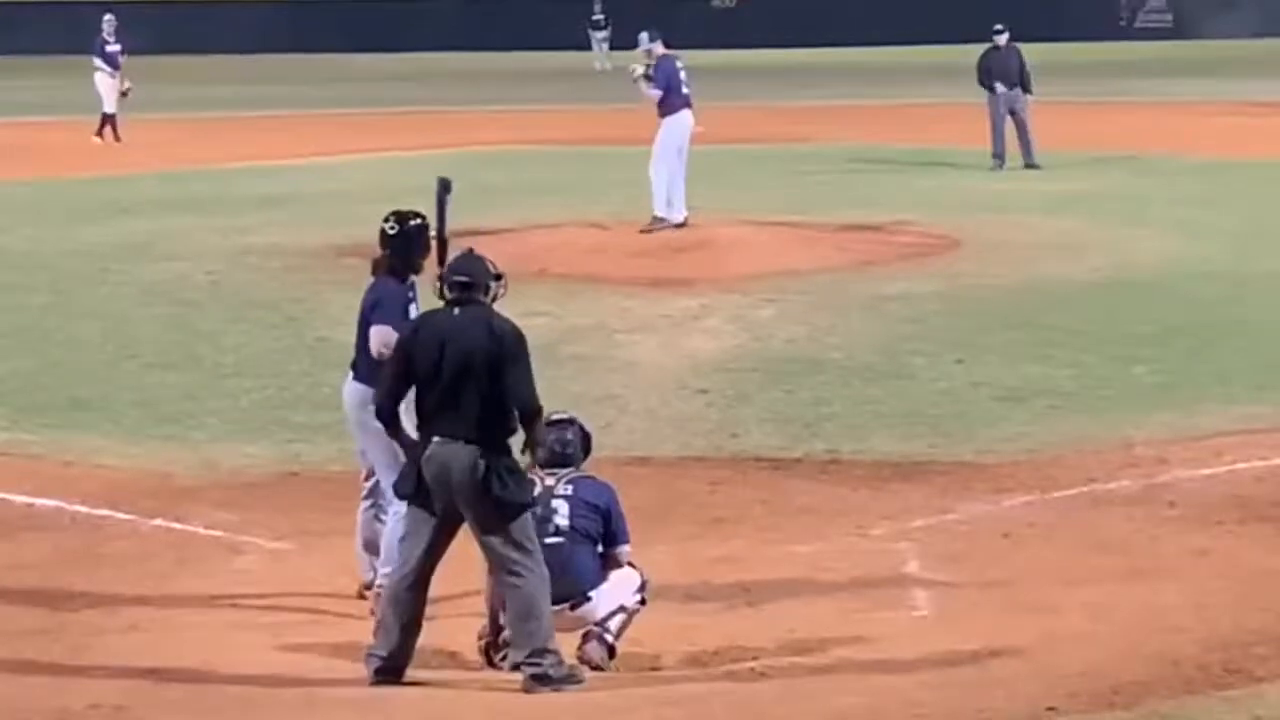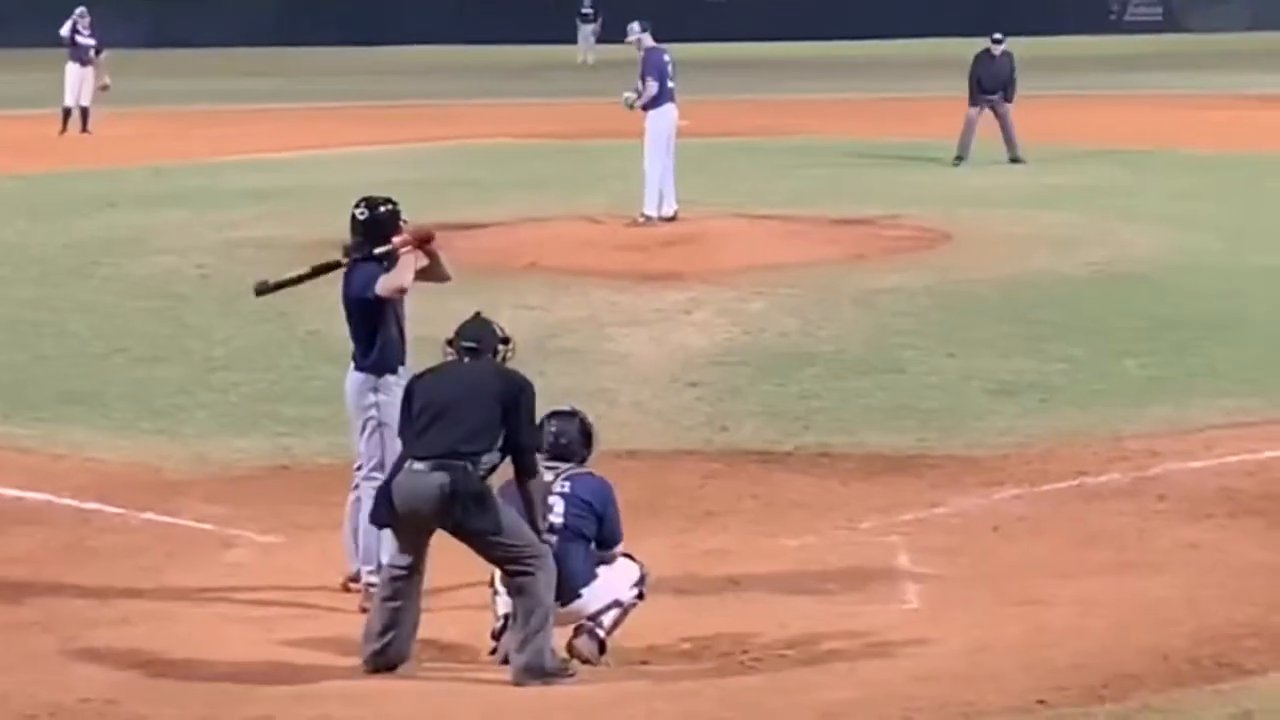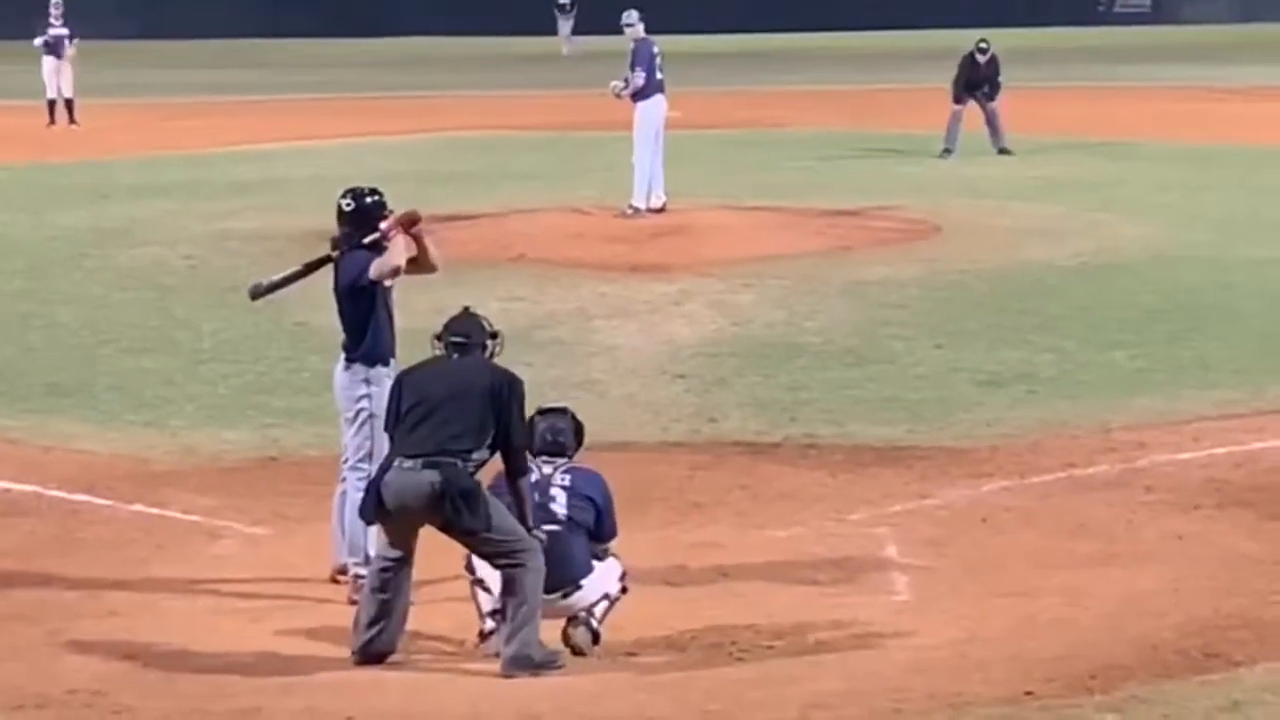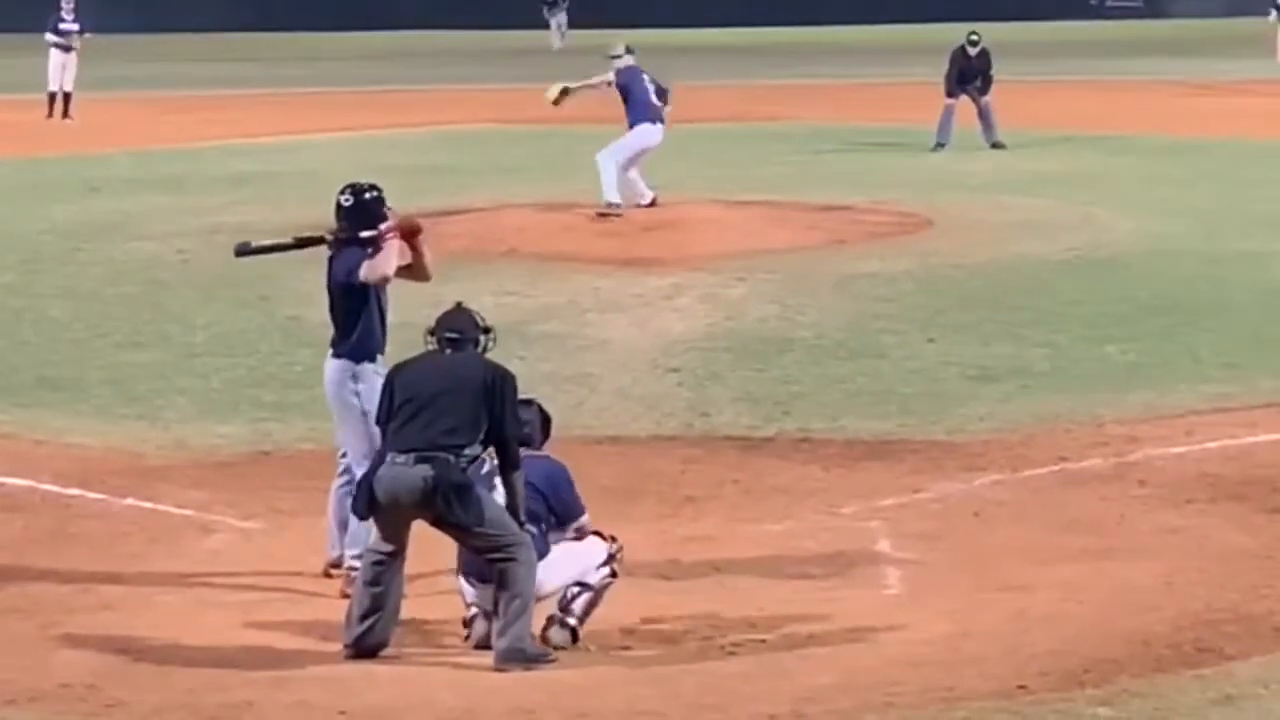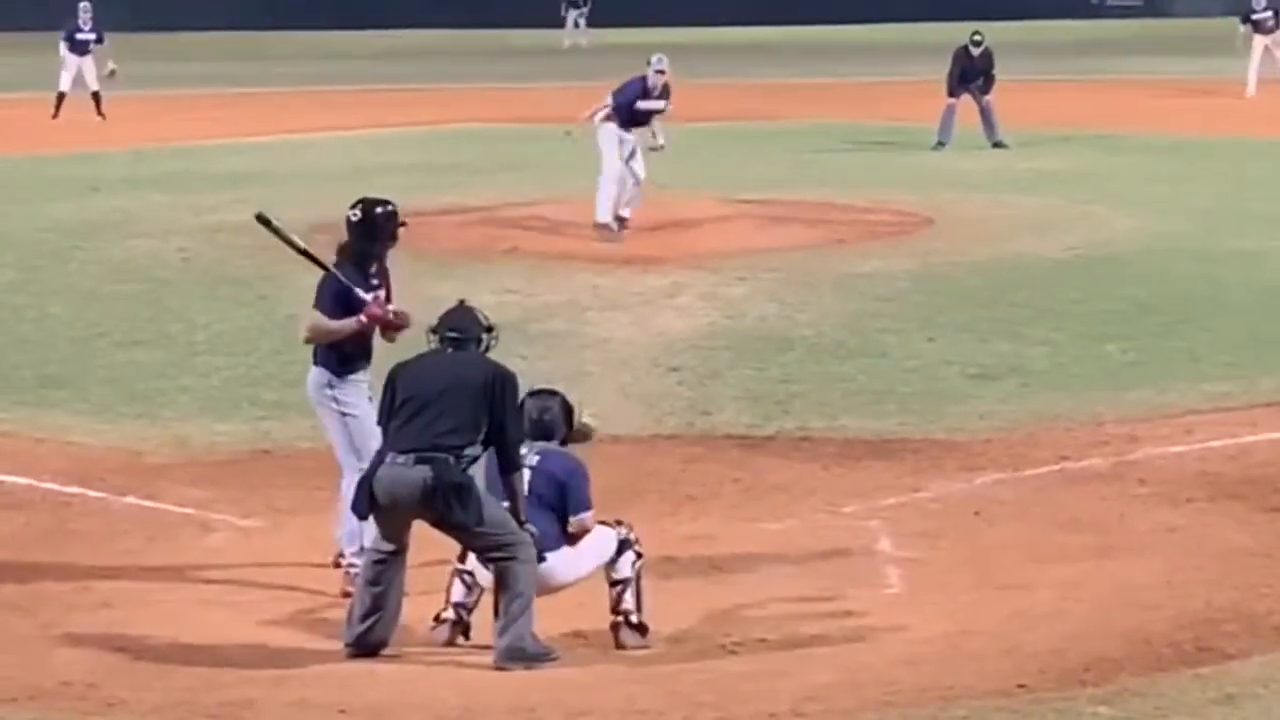
dt=1s
person 1, frame 1
left shoulder: (401, 285)
right shoulder: (391, 291)
right elbow: (382, 347)
left hip: (371, 393)
right hip: (376, 396)
left knee: (378, 488)
left ankle: (373, 577)
right ankle: (387, 590)
person 1, frame 2
left shoulder: (384, 265)
right shoulder: (362, 273)
left elbow: (441, 276)
right elbow: (398, 286)
left wrist: (426, 249)
right wrist: (408, 254)
left hip: (381, 379)
right hip: (376, 383)
left knee: (368, 476)
right knee: (383, 481)
left ankle: (359, 568)
right ankle: (374, 583)
person 1, frame 3
left shoulder: (370, 257)
right shoulder: (355, 261)
left elbow: (430, 266)
right elbow: (394, 265)
left wrist: (415, 234)
right wrist: (397, 237)
left hip: (370, 371)
right hip: (365, 375)
left knee: (355, 468)
right knee: (368, 473)
left ankle: (346, 559)
right ankle: (362, 575)
person 1, frame 4
left shoulder: (368, 253)
right shoulder: (349, 257)
left elbow: (423, 273)
right elbow: (380, 274)
left wrist: (412, 241)
right wrist: (392, 243)
left hip: (356, 367)
right hip: (355, 371)
left knee: (353, 465)
right knee: (376, 469)
left ankle: (338, 554)
right ankle: (356, 571)
person 1, frame 5
left shoulder: (378, 272)
right shoulder: (341, 278)
left elbow: (385, 331)
right elbow: (311, 332)
left wrist: (395, 323)
right wrist: (361, 320)
left hip: (355, 378)
right hip: (335, 382)
left knee: (360, 463)
right knee: (369, 470)
left ankle: (347, 548)
right ankle: (356, 571)
person 2, frame 1
left shoulder: (418, 331)
right shoulder: (501, 332)
left elbow: (386, 406)
right elbow: (525, 406)
left wrist: (414, 451)
right wrist: (534, 445)
left hip: (433, 459)
right hip: (484, 462)
left knee: (410, 564)
right knee: (521, 565)
left ankle: (384, 661)
right ankle: (541, 666)
person 2, frame 2
left shoulder: (422, 380)
right shoulder: (513, 383)
right elbow: (525, 465)
right wrist: (537, 525)
left hip: (406, 483)
right hip: (456, 484)
left knee: (404, 560)
right knee: (534, 561)
left ankle: (382, 653)
right ankle: (534, 662)
person 2, frame 3
left shoulder: (409, 376)
right shoulder: (502, 380)
right elbow: (515, 461)
left wrist: (408, 502)
right wrist: (527, 523)
left hip: (396, 479)
right hip: (447, 482)
left knee: (392, 554)
right knee: (524, 554)
left ankle: (370, 645)
right ankle: (523, 654)
person 2, frame 4
left shoulder: (402, 371)
right shoulder: (494, 375)
right elbow: (508, 455)
left wrist: (400, 487)
right wrist: (519, 516)
left hip: (388, 475)
right hip: (440, 477)
left knee: (385, 547)
right knee: (516, 548)
left ankle: (363, 639)
right ankle: (515, 647)
person 2, frame 5
left shoulder: (404, 370)
right shoulder: (495, 375)
right elbow: (508, 454)
right wrist: (520, 516)
left hip: (388, 475)
right hip: (439, 477)
left knee: (386, 547)
right knee: (516, 547)
left ankle: (362, 638)
right ankle: (516, 646)
person 3, frame 1
right shoulder: (600, 490)
right elbow: (621, 557)
left wrist: (493, 625)
right hip: (582, 605)
right knee: (632, 579)
right ankle: (600, 640)
person 3, frame 2
left shoulder: (513, 485)
right shoulder: (597, 486)
right elbow: (612, 554)
right hip: (576, 599)
left knee: (503, 574)
right knee: (633, 573)
left ankle: (510, 629)
right ankle: (591, 634)
person 3, frame 3
left shoulder: (506, 478)
right shoulder: (592, 480)
right elbow: (604, 549)
right hip: (571, 594)
left knee: (478, 558)
right knee: (614, 570)
left ankle: (495, 629)
right ankle: (585, 624)
person 3, frame 4
left shoulder: (476, 468)
right shoulder: (549, 469)
right elbow: (581, 529)
right wrist: (558, 526)
left hip: (479, 584)
right hip: (531, 577)
right knee: (606, 551)
left ankle: (480, 618)
right ankle: (564, 624)
person 3, frame 5
right shoulder: (568, 463)
right elbow: (584, 526)
left wrist: (575, 434)
left hip: (493, 573)
right hip: (546, 569)
left knee: (474, 548)
right knee: (621, 538)
left ankle: (450, 622)
right ankle: (628, 626)
person 4, frame 1
left shoulder: (661, 64)
right shoulder: (675, 60)
left elbow: (654, 95)
left wrist: (639, 80)
right wrist: (646, 75)
left hip: (673, 120)
right hip: (685, 117)
left knee: (658, 169)
right knee: (677, 171)
left ankle: (660, 216)
right ankle: (678, 216)
person 4, frame 2
left shoulder: (650, 56)
right shoulder: (664, 53)
left elbow: (652, 89)
left wrist: (638, 103)
right wrist: (638, 93)
left hip: (657, 112)
right hip: (669, 109)
left knee: (652, 164)
right knee: (665, 163)
left ankle: (650, 213)
right ankle: (668, 209)
person 4, frame 3
left shoulder: (640, 47)
right shoulder: (651, 45)
left elbow: (639, 80)
left wrist: (625, 92)
right wrist: (625, 83)
left hip: (647, 104)
right hip: (657, 101)
left knee: (641, 156)
right knee: (654, 155)
left ankle: (638, 204)
right ankle: (657, 200)
person 4, frame 4
left shoulder: (629, 72)
right shoulder: (646, 78)
left elbow: (606, 78)
right elbow: (665, 99)
left wrist: (575, 86)
left hip: (644, 130)
right hip: (656, 130)
left knee: (605, 158)
right knee: (624, 166)
left ankle: (613, 203)
right ankle: (647, 197)
person 4, frame 5
left shoulder: (666, 91)
right shoulder: (633, 87)
left elbow: (653, 115)
right elbow: (606, 104)
left wrist: (657, 136)
left hip: (629, 131)
right hip: (611, 126)
left knee: (638, 175)
right knee: (613, 171)
left ankle: (622, 214)
right ankle: (602, 221)
